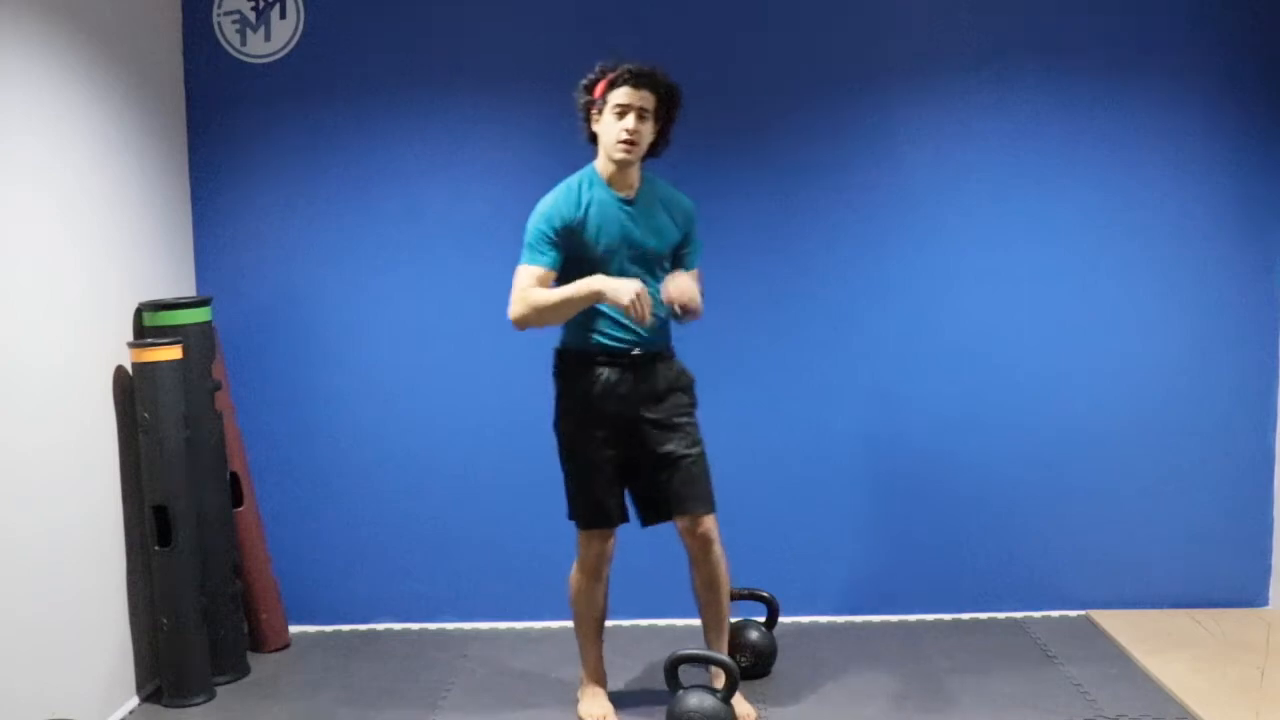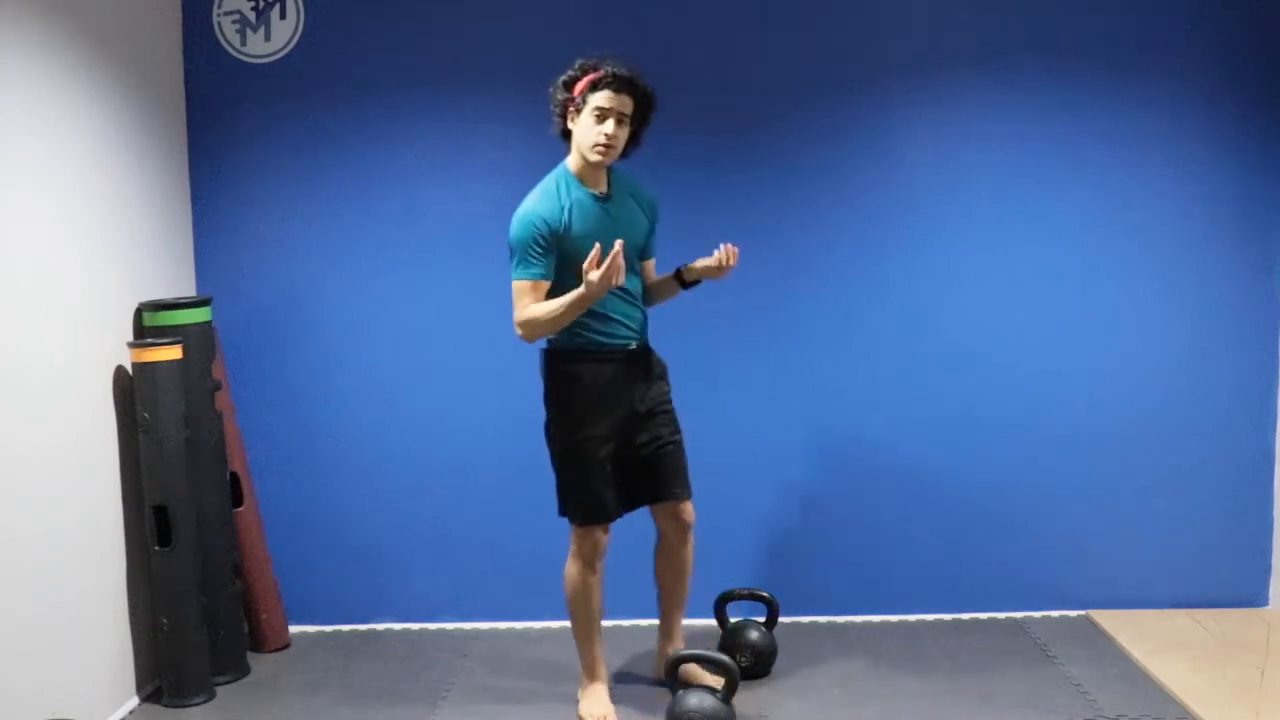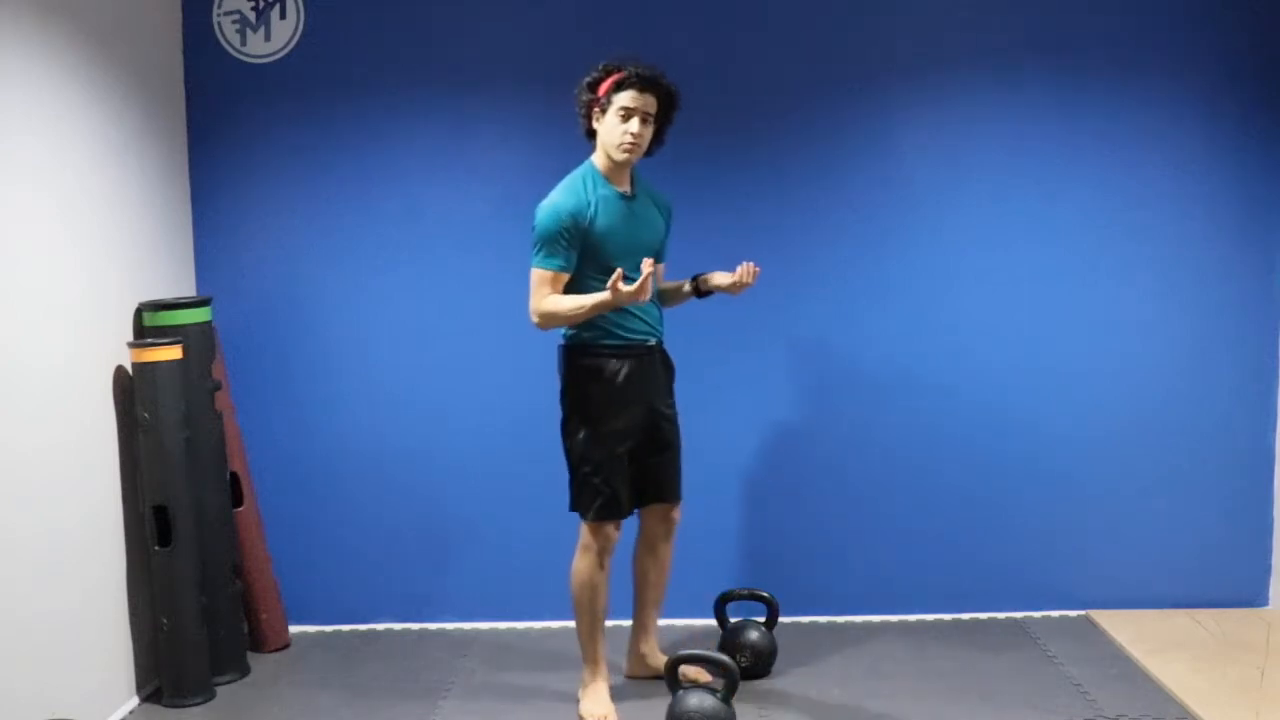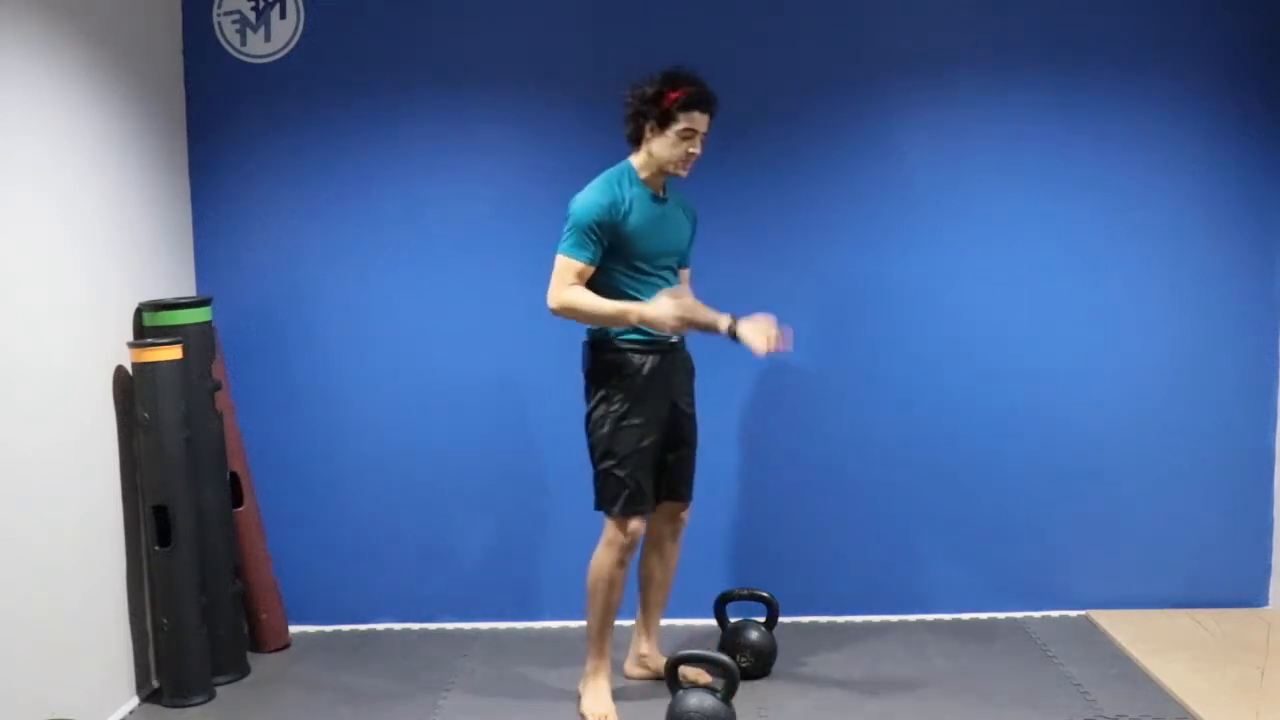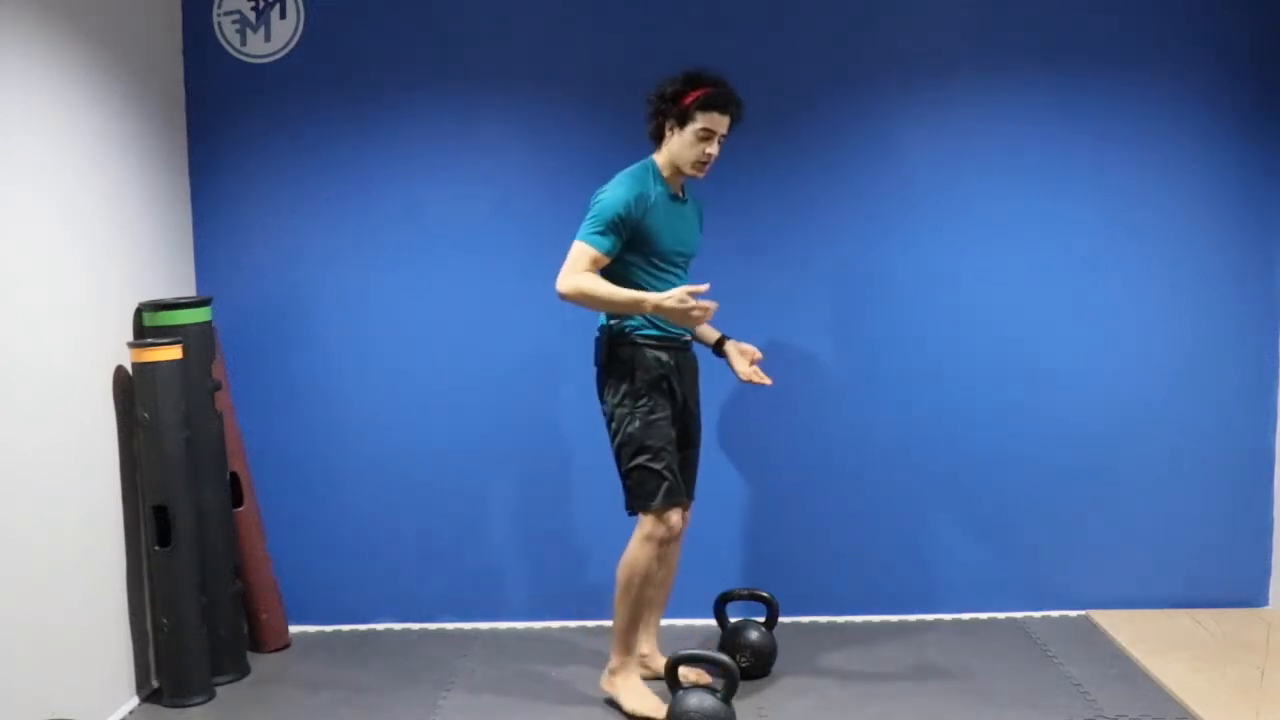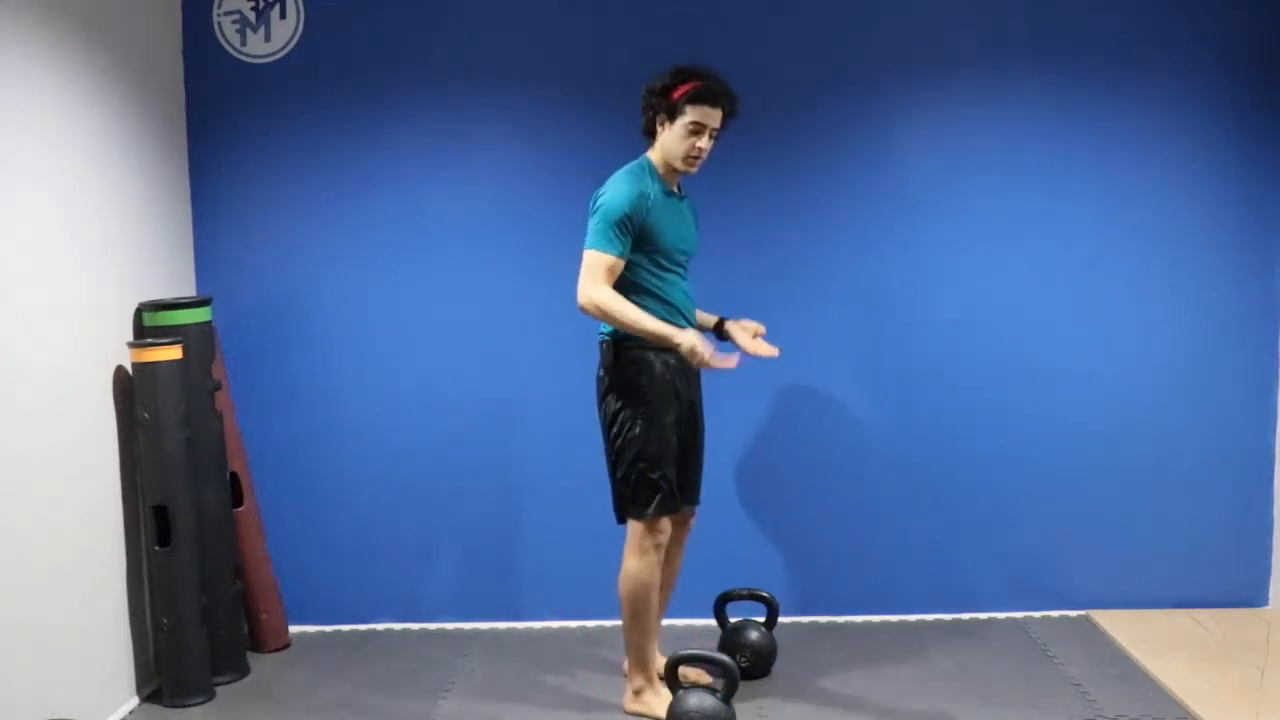
dt=0.4s
person 1, frame 1
left shoulder: (677, 209)
right shoulder: (560, 207)
right elbow: (521, 311)
left wrist: (687, 299)
right wrist: (595, 287)
left hip: (662, 378)
right hip: (592, 382)
left knee: (701, 530)
right knee: (595, 544)
person 1, frame 2
left shoulder: (640, 199)
right shoulder: (540, 212)
right elbow: (526, 322)
left wrist: (692, 274)
right wrist: (588, 292)
left hip: (643, 372)
right hip: (581, 380)
left knee: (678, 516)
right knee: (590, 539)
left ankle: (671, 649)
person 1, frame 3
left shoulder: (655, 203)
right shoulder: (565, 205)
right elbow: (542, 309)
left wrist: (704, 284)
right wrist: (612, 299)
left hip: (652, 369)
right hip: (597, 375)
left knee: (662, 516)
right knee: (599, 531)
left ankle: (644, 650)
person 1, frame 4
left shoulder: (682, 209)
right shoulder: (600, 201)
right elbow: (560, 296)
left wrist: (733, 326)
right wrist: (642, 312)
left hip: (672, 370)
right hip: (622, 372)
left knee: (671, 516)
right knee: (625, 525)
left ankle: (645, 650)
person 1, frame 5
left shoulder: (690, 206)
right shoulder: (624, 194)
right elbow: (570, 282)
left wrist: (720, 342)
right wrist: (658, 303)
left hip: (677, 363)
right hip: (633, 365)
left knee: (675, 518)
right knee: (658, 518)
left ankle: (647, 649)
person 1, frame 6
left shoulder: (681, 200)
right shoulder: (624, 194)
right elbow: (593, 294)
left wrist: (720, 325)
right wrist: (677, 338)
left hip: (676, 372)
right hip: (637, 371)
left knee: (679, 520)
right knee: (649, 528)
left ankle: (648, 654)
